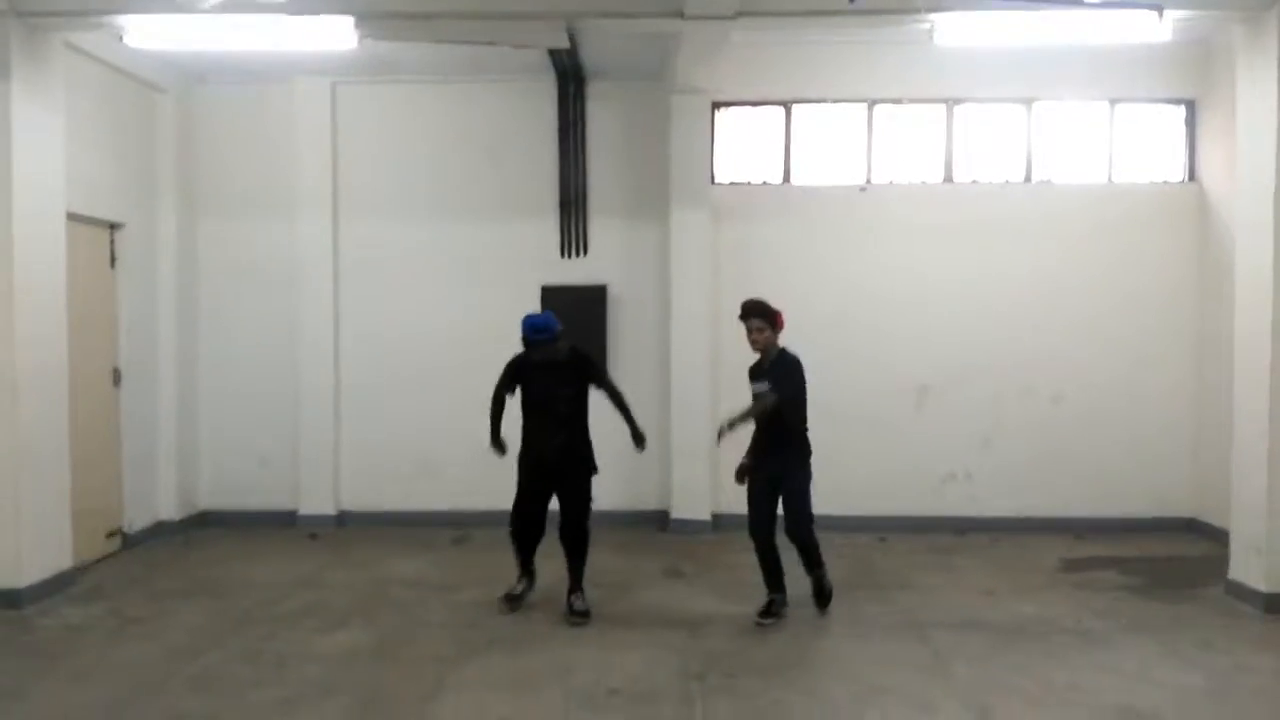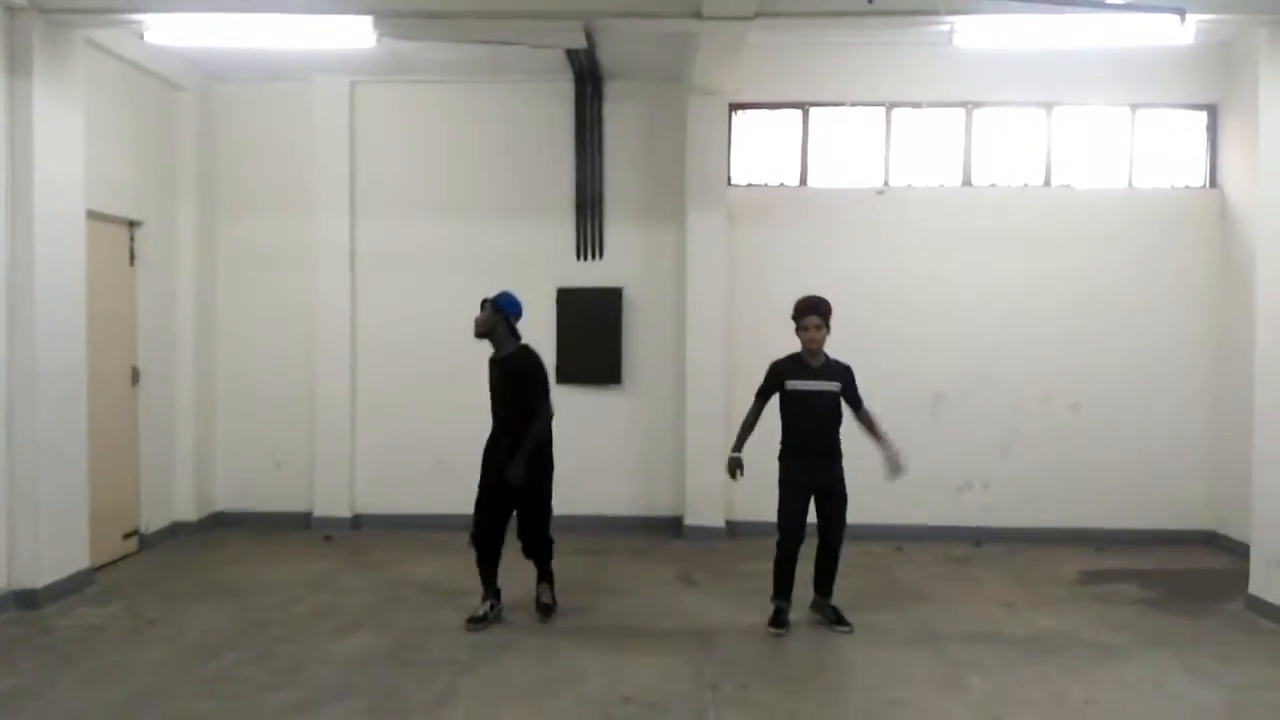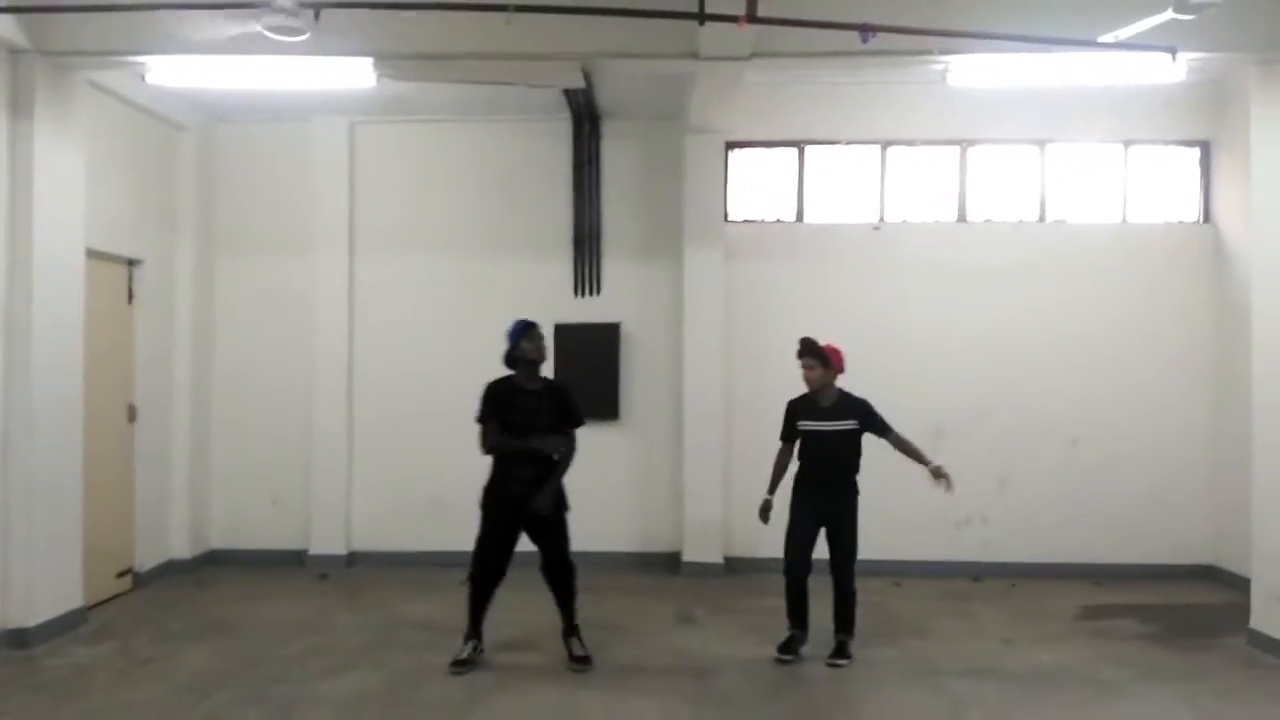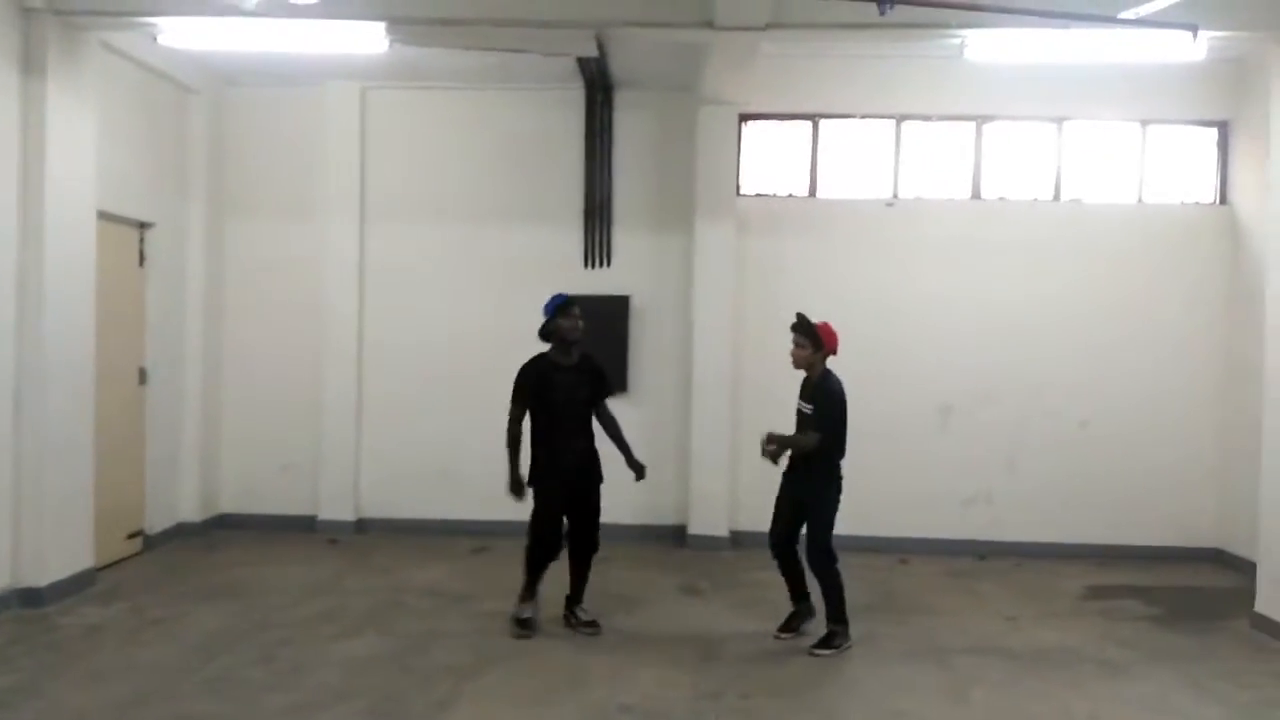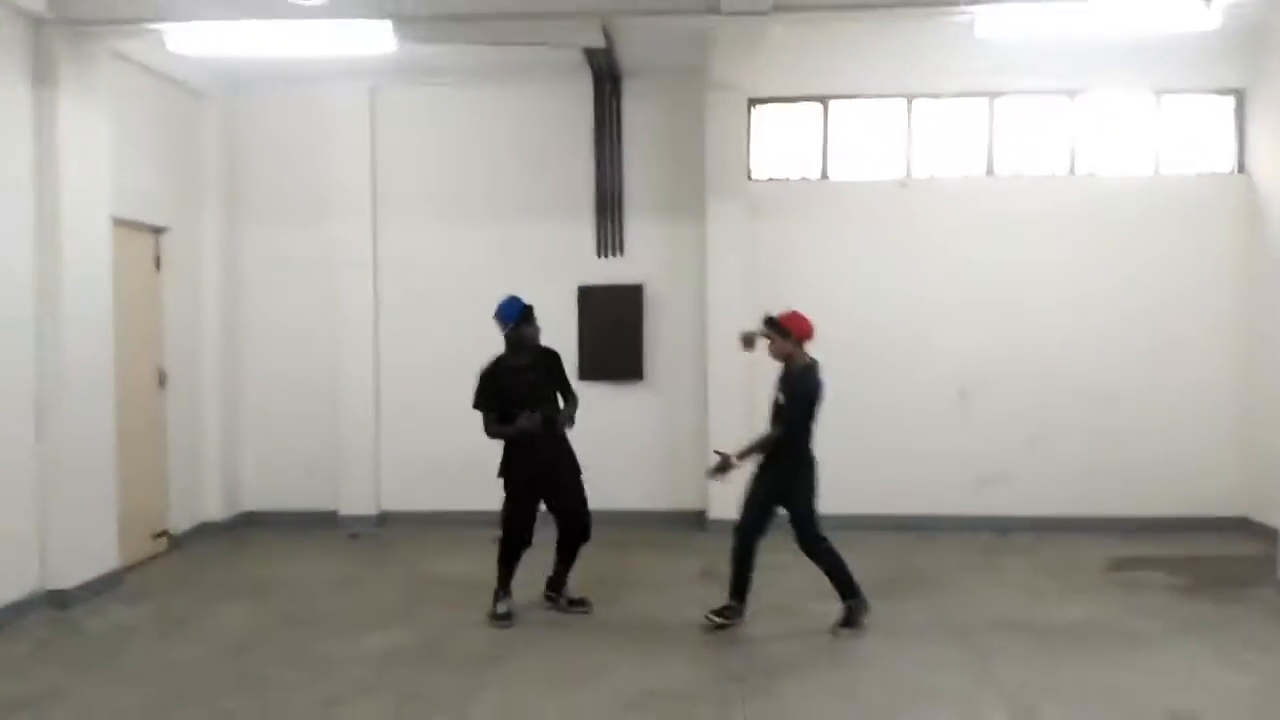
dt=1s
person 1, frame 1
left shoulder: (581, 362)
right shoulder: (520, 365)
left elbow: (611, 392)
right elbow: (499, 397)
left wrist: (633, 428)
right wrist: (494, 436)
left hip: (575, 456)
right hip: (535, 456)
left knee: (575, 524)
right knee: (523, 522)
left ankle: (575, 592)
right ankle: (525, 578)
person 1, frame 2
left shoulder: (526, 362)
right shoulder: (497, 361)
left elbow: (542, 414)
left wrist: (520, 461)
left hip: (530, 461)
right hip: (497, 457)
left knee: (533, 530)
right knee: (484, 530)
left ankle: (544, 582)
right ankle: (491, 600)
person 1, frame 3
left shoulder: (557, 394)
right shoulder: (498, 391)
left elbow: (568, 446)
right elbow: (489, 444)
left wrist: (550, 487)
right wrist: (534, 445)
left hip: (544, 492)
right hip: (503, 493)
left knee: (559, 565)
right knee: (486, 567)
left ankle: (572, 636)
right ankle: (473, 641)
person 1, frame 4
left shoulder: (591, 368)
right shoulder: (535, 370)
left elbow: (601, 412)
right elbow: (515, 421)
left wrist: (628, 454)
right wrist: (514, 470)
left hip: (586, 466)
right hip: (550, 468)
left knee: (585, 538)
right knee: (545, 537)
left ankle: (574, 606)
right ankle: (528, 599)
person 1, frame 5
left shoulder: (548, 358)
right shoulder: (494, 375)
left elbow: (566, 391)
right elbow: (490, 428)
left wrist: (570, 411)
right wrist: (515, 428)
left hip: (559, 456)
right hip: (522, 462)
left knee: (577, 525)
right knee: (516, 531)
left ankle: (556, 588)
right ankle: (502, 596)
person 2, frame 1
left shoulder: (788, 364)
right shoulder: (756, 370)
left elbow: (765, 404)
left wrist: (730, 424)
right wrist: (748, 458)
left hip: (792, 459)
right hip: (763, 460)
left knee: (798, 527)
right knee: (760, 530)
left ankle: (819, 576)
right ankle: (776, 596)
person 2, frame 2
left shoulder: (841, 372)
right shoulder: (781, 369)
left elbow: (860, 413)
right elbow: (757, 408)
left wrist: (887, 447)
right wrist: (737, 450)
left hip: (830, 466)
right hip: (796, 465)
left knee: (832, 538)
right knee: (790, 538)
left ankle: (822, 602)
right ankle: (780, 605)
person 2, frame 3
left shoulder: (857, 407)
right shoulder: (797, 408)
left elbow: (893, 437)
right elbow: (786, 451)
left wrist: (929, 463)
right wrist: (769, 494)
left hip: (843, 499)
right hip: (804, 498)
left knee: (842, 572)
right knee: (795, 567)
left ankle: (843, 639)
right ankle: (797, 634)
person 2, frame 4
left shoulder: (830, 390)
right shoulder: (808, 383)
left elbow: (814, 441)
left wrist: (781, 442)
right wrist: (782, 444)
left hip: (822, 483)
right hip: (796, 476)
left knee: (819, 553)
right knee: (780, 542)
left ankle: (839, 628)
right ankle: (802, 607)
person 2, frame 5
left shoulder: (805, 383)
right shoulder: (793, 367)
left elbow: (778, 432)
right elbow: (777, 336)
left wrist: (735, 459)
right wrist: (756, 334)
left hip: (796, 471)
right hip: (772, 466)
left knee: (810, 539)
right knee: (745, 533)
left ankle: (854, 602)
right ankle: (736, 604)
